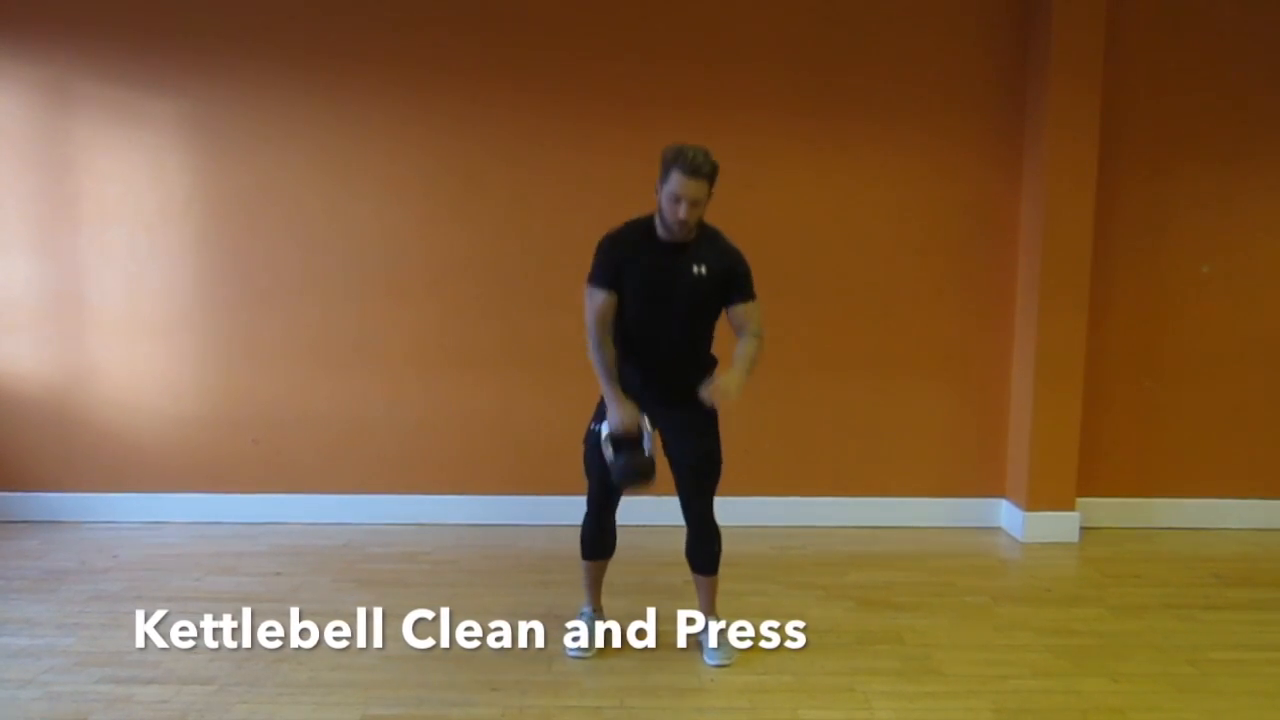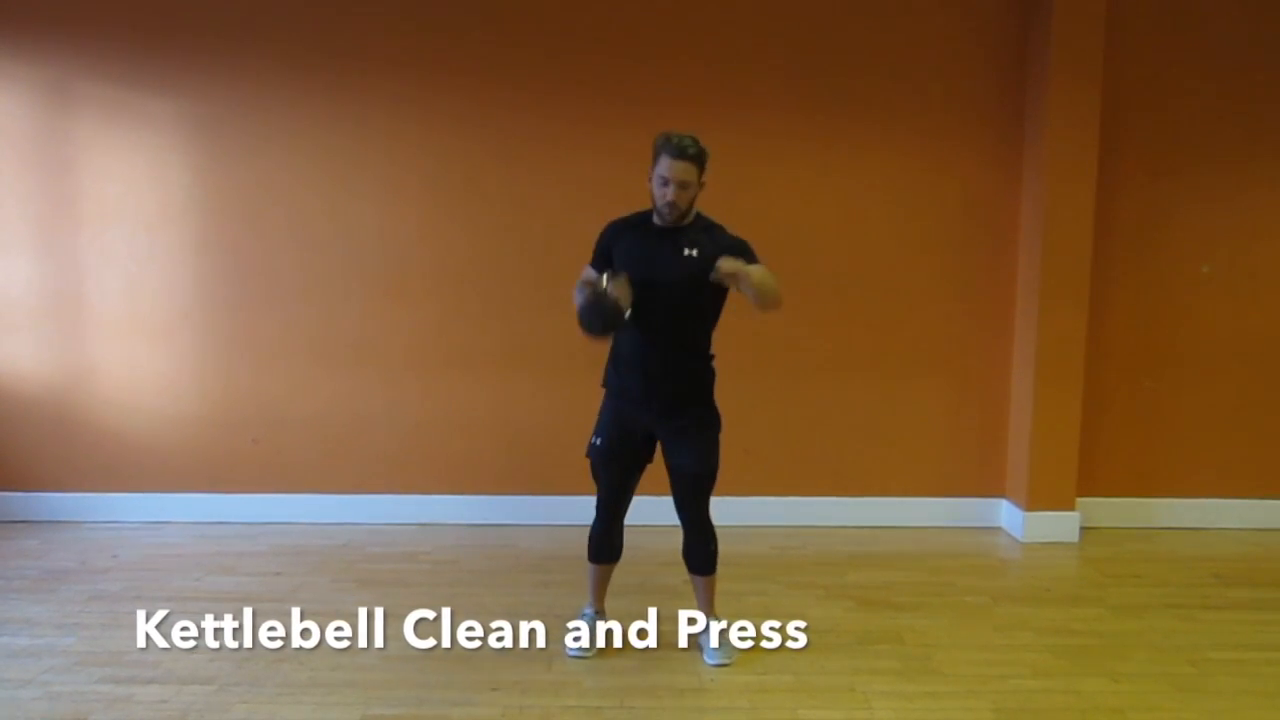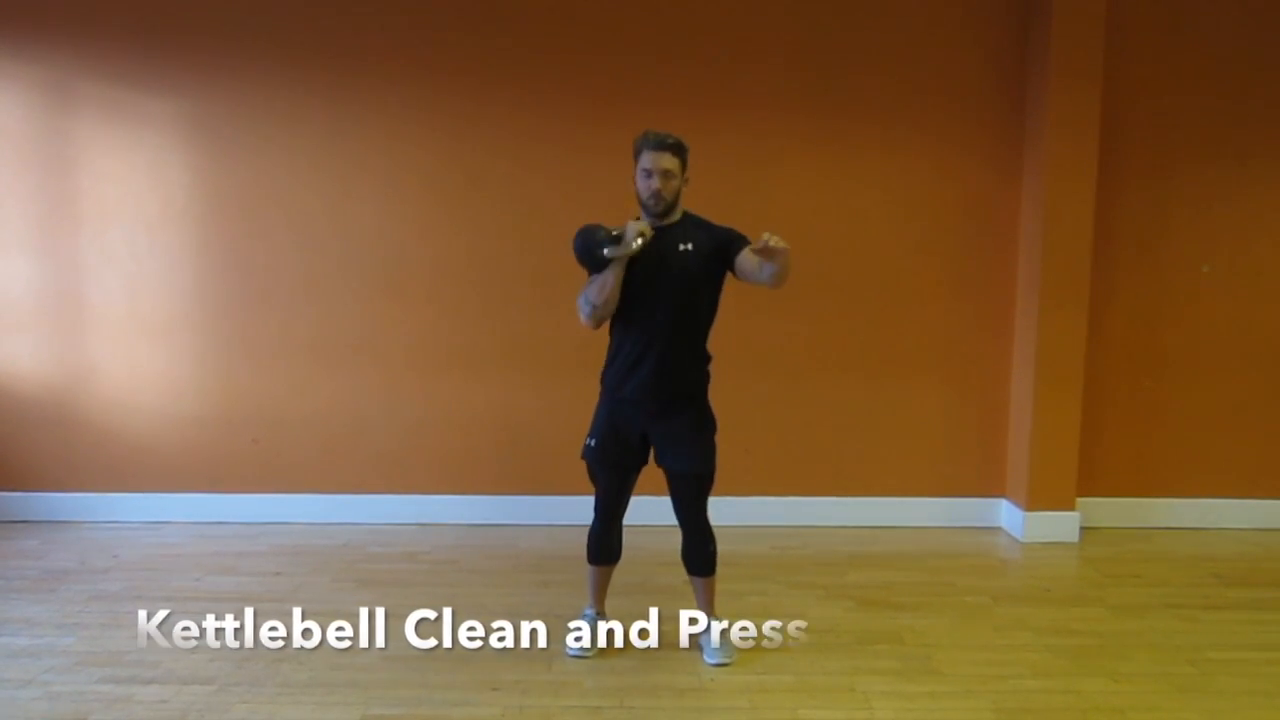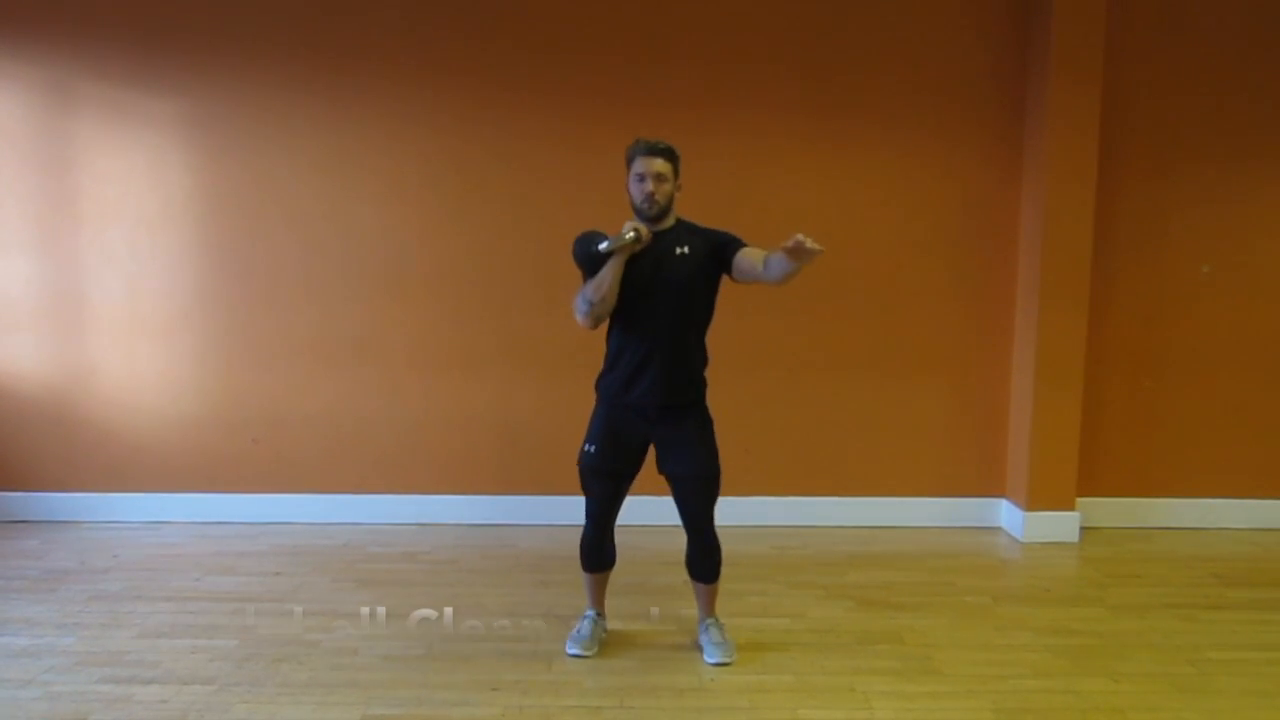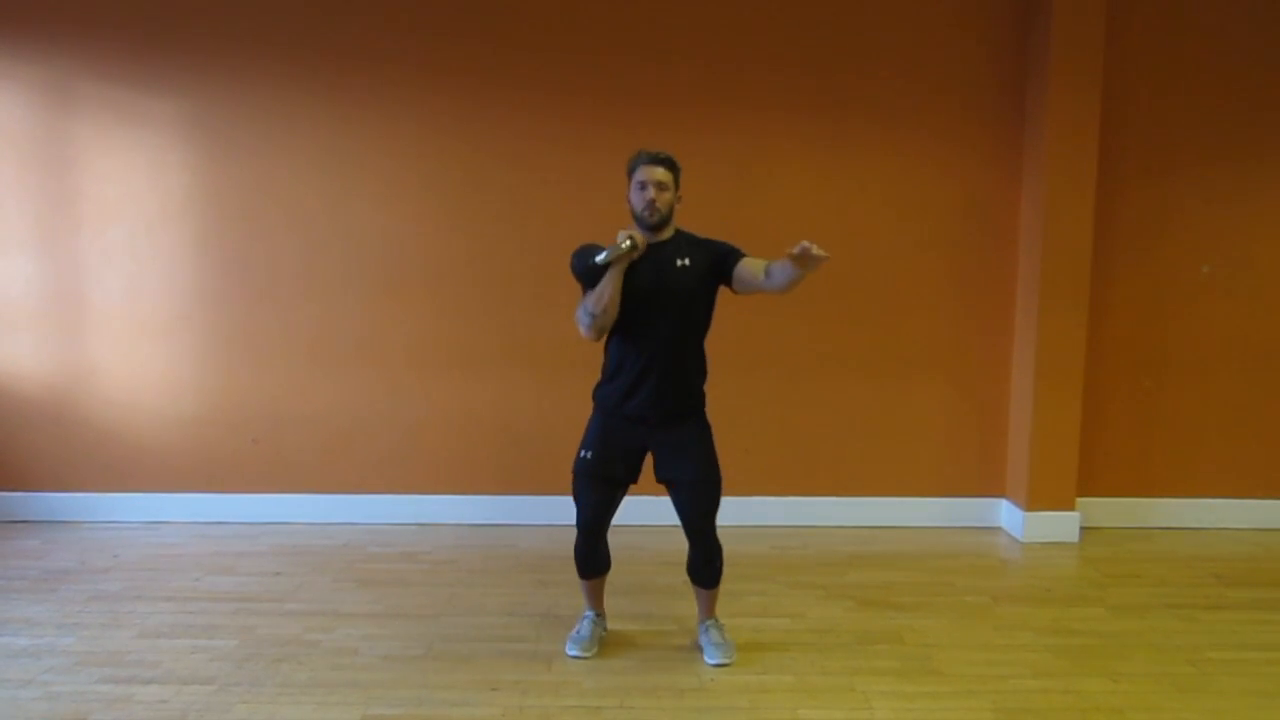
dt=0.2s
person 1, frame 1
left shoulder: (723, 257)
right shoulder: (619, 245)
left elbow: (749, 331)
right elbow: (597, 323)
left wrist: (736, 374)
right wrist: (614, 398)
left hip: (690, 399)
right hip: (628, 393)
left knee: (699, 511)
right knee: (599, 503)
left ankle: (708, 622)
right ankle: (591, 612)
person 1, frame 2
left shoulder: (720, 242)
right shoulder: (621, 232)
left elbow: (770, 300)
right elbow: (583, 294)
left wrist: (748, 278)
right wrist: (600, 293)
left hip: (691, 404)
right hip: (626, 398)
left knee: (694, 515)
right knee: (609, 509)
left ankle: (709, 623)
right ankle: (593, 614)
person 1, frame 3
left shoulder: (711, 238)
right shoulder: (614, 242)
left elbow: (766, 274)
right elbow: (590, 316)
left wrist: (775, 258)
right wrist: (622, 255)
left hip: (685, 404)
right hip: (622, 401)
left knee: (693, 517)
right knee: (607, 512)
left ankle: (708, 622)
right ankle: (594, 614)
person 1, frame 4
left shoulder: (706, 244)
right shoulder: (608, 250)
left elbow: (765, 268)
right elbow: (587, 315)
left wrist: (793, 257)
right wrist: (621, 252)
left hip: (684, 408)
right hip: (620, 405)
left knee: (699, 524)
right knee: (598, 518)
left ankle: (709, 622)
right ankle: (594, 616)
person 1, frame 5
left shoulder: (706, 254)
right shoulder: (607, 261)
left elbow: (766, 277)
right elbow: (590, 328)
left wrist: (797, 265)
right wrist: (620, 265)
left hip: (683, 416)
right hip: (617, 413)
left knee: (701, 528)
right knee: (590, 524)
left ankle: (709, 622)
right ankle: (593, 616)
